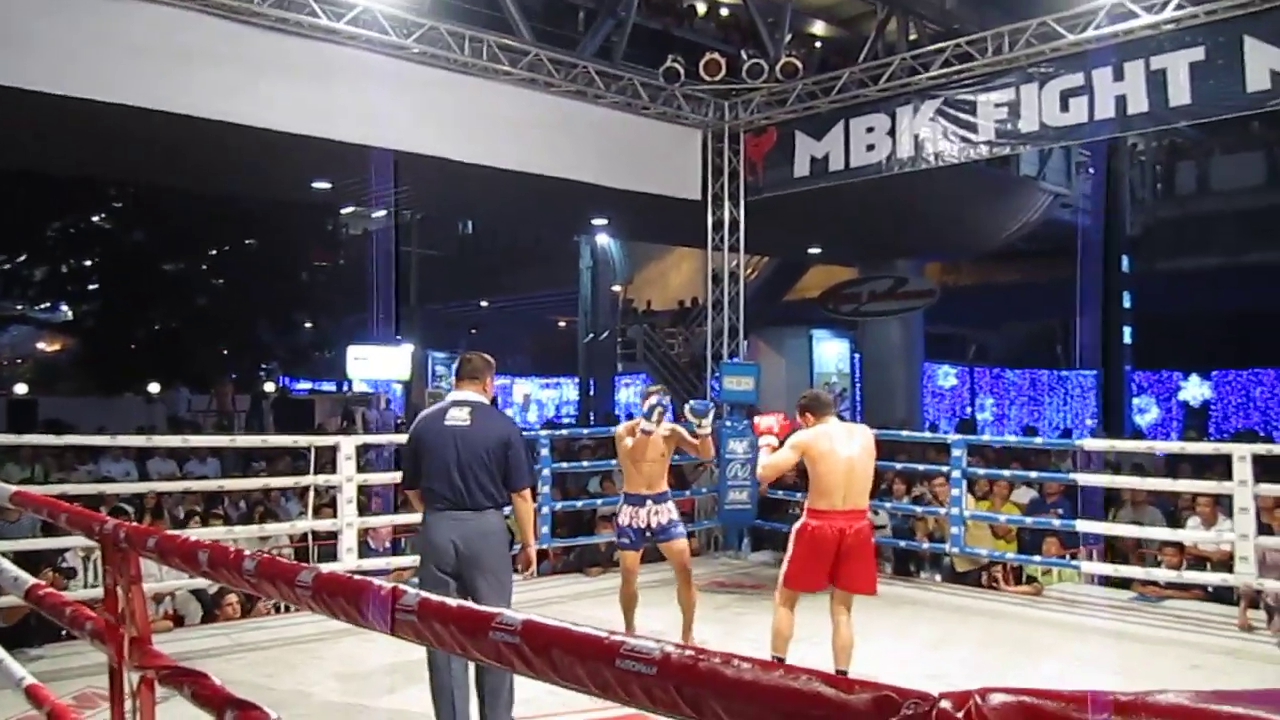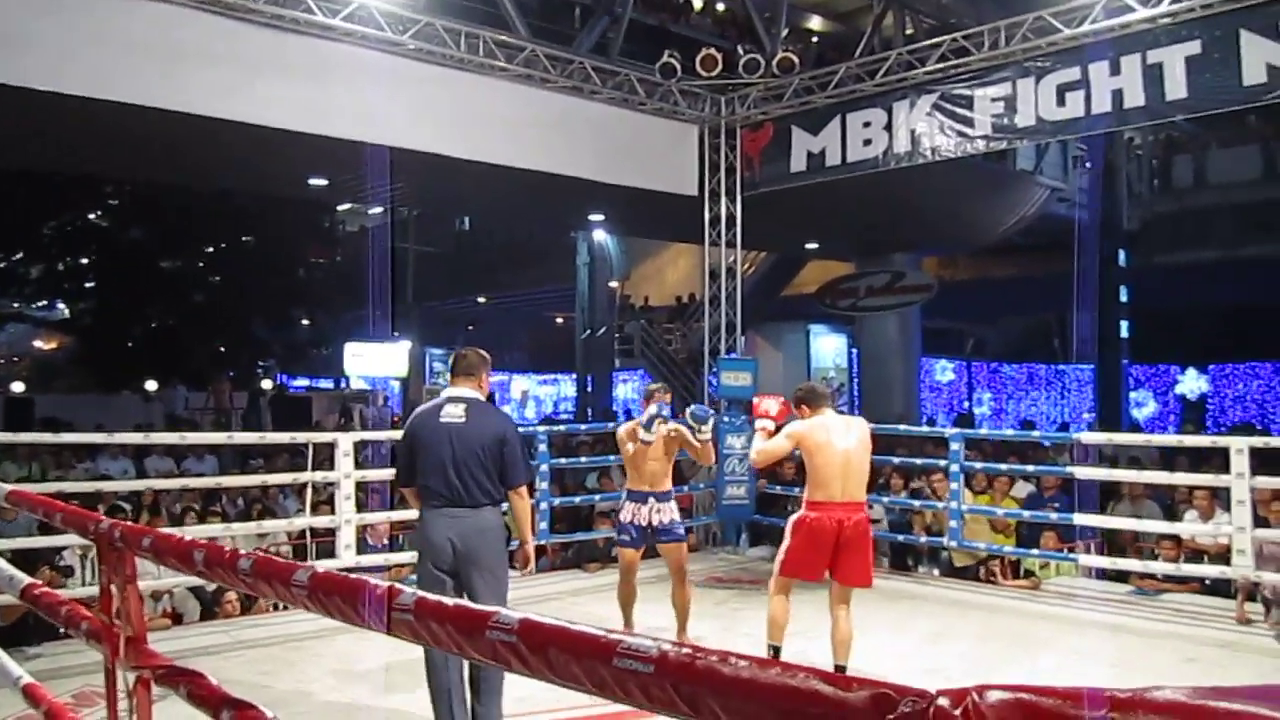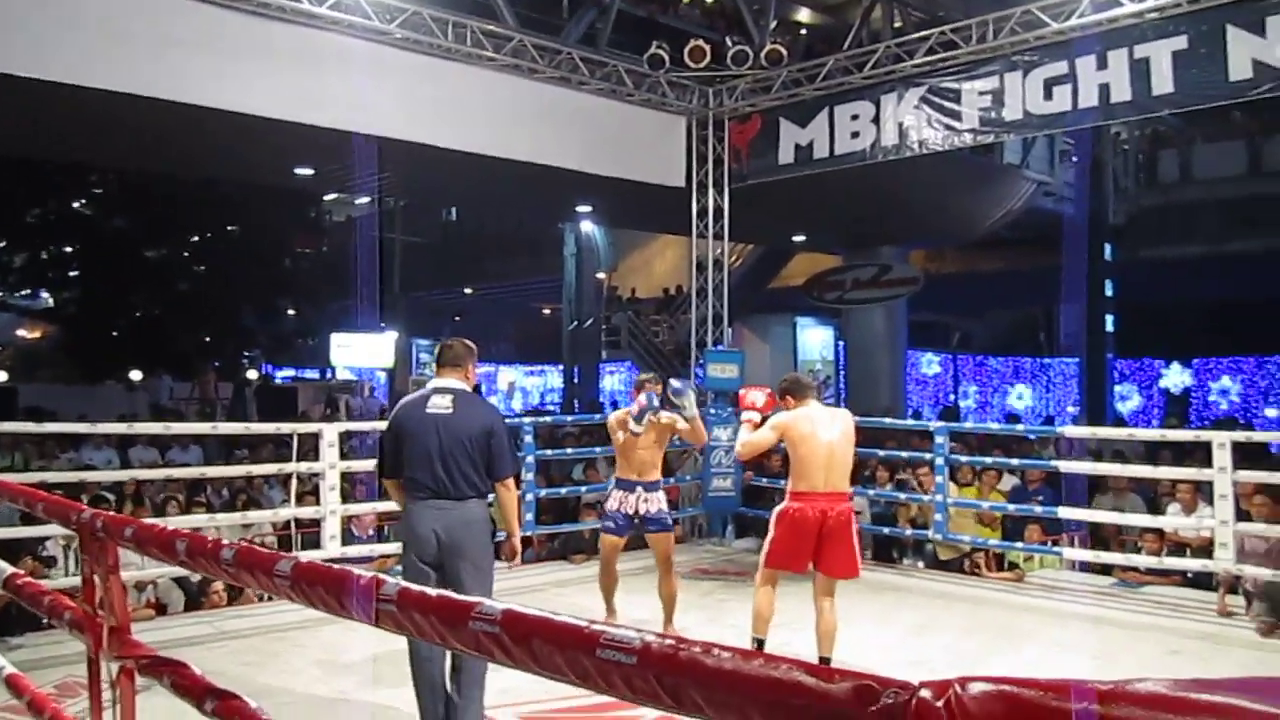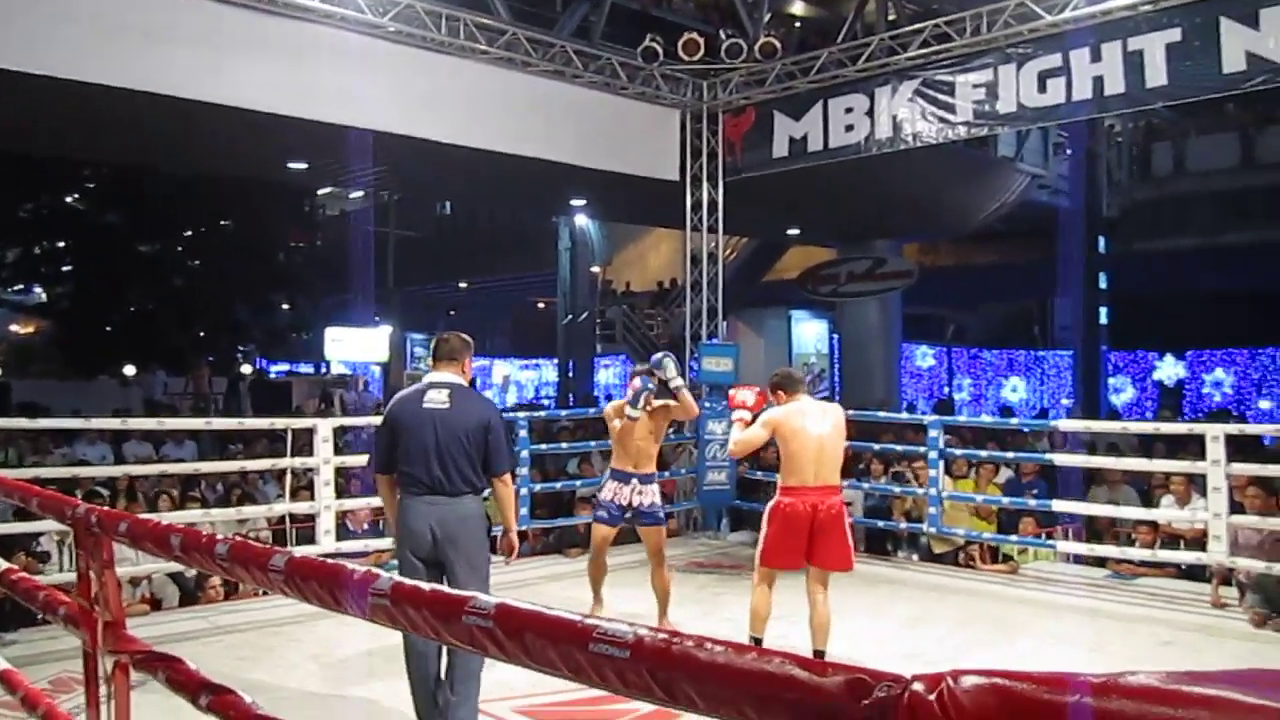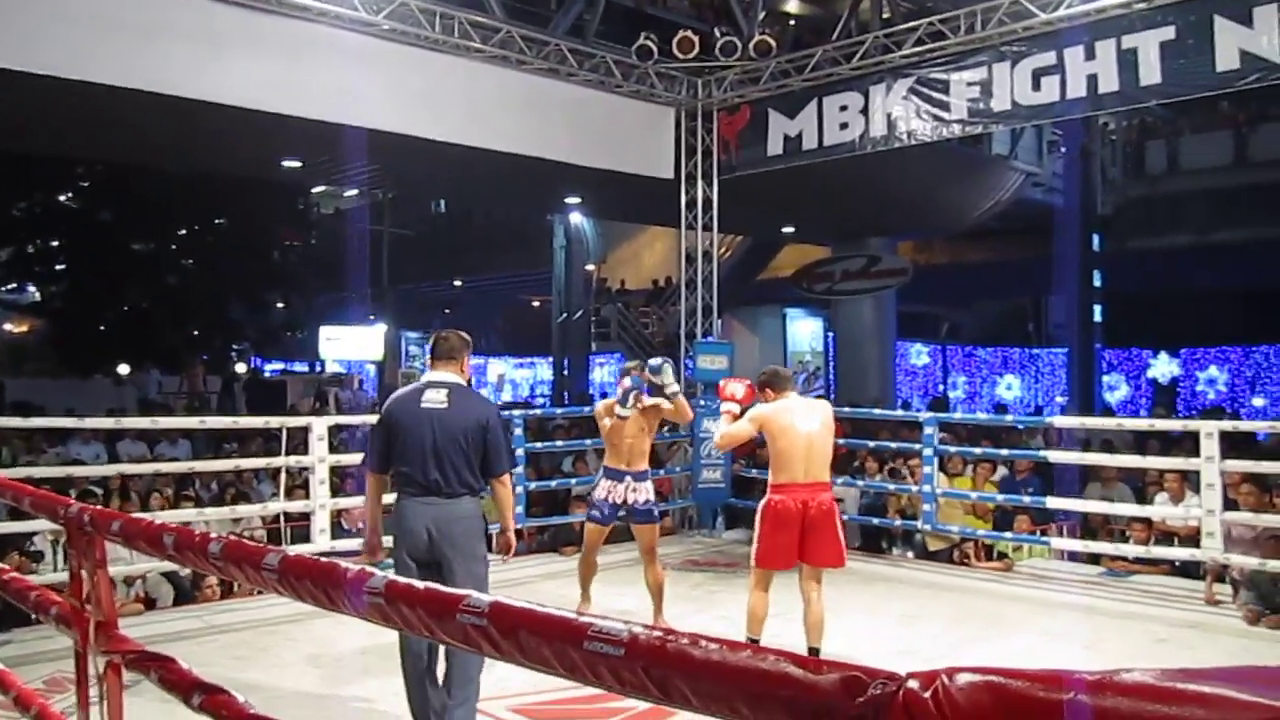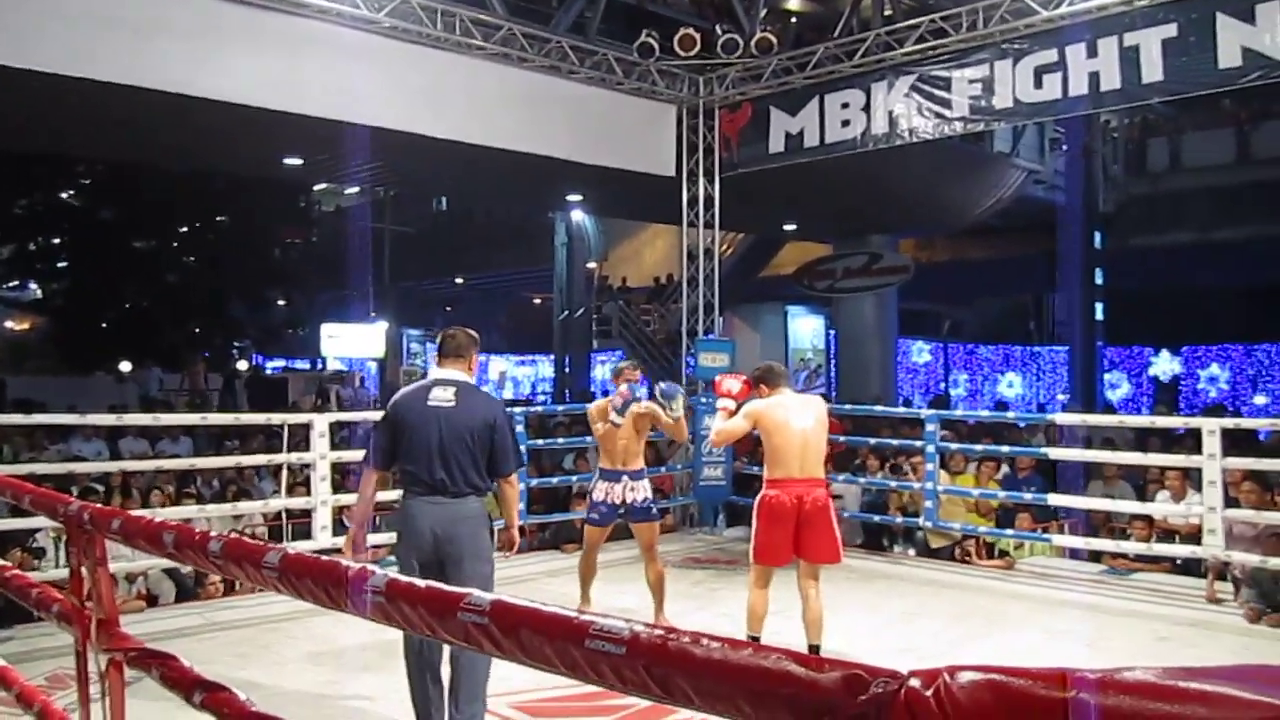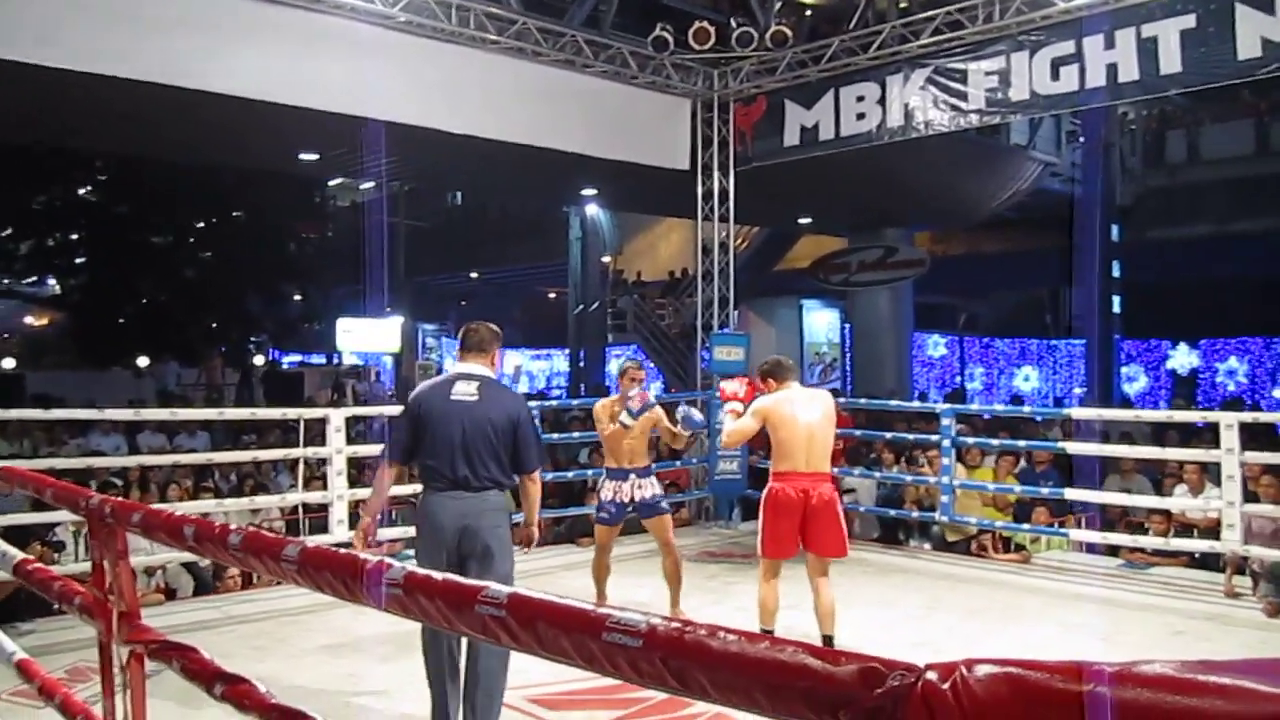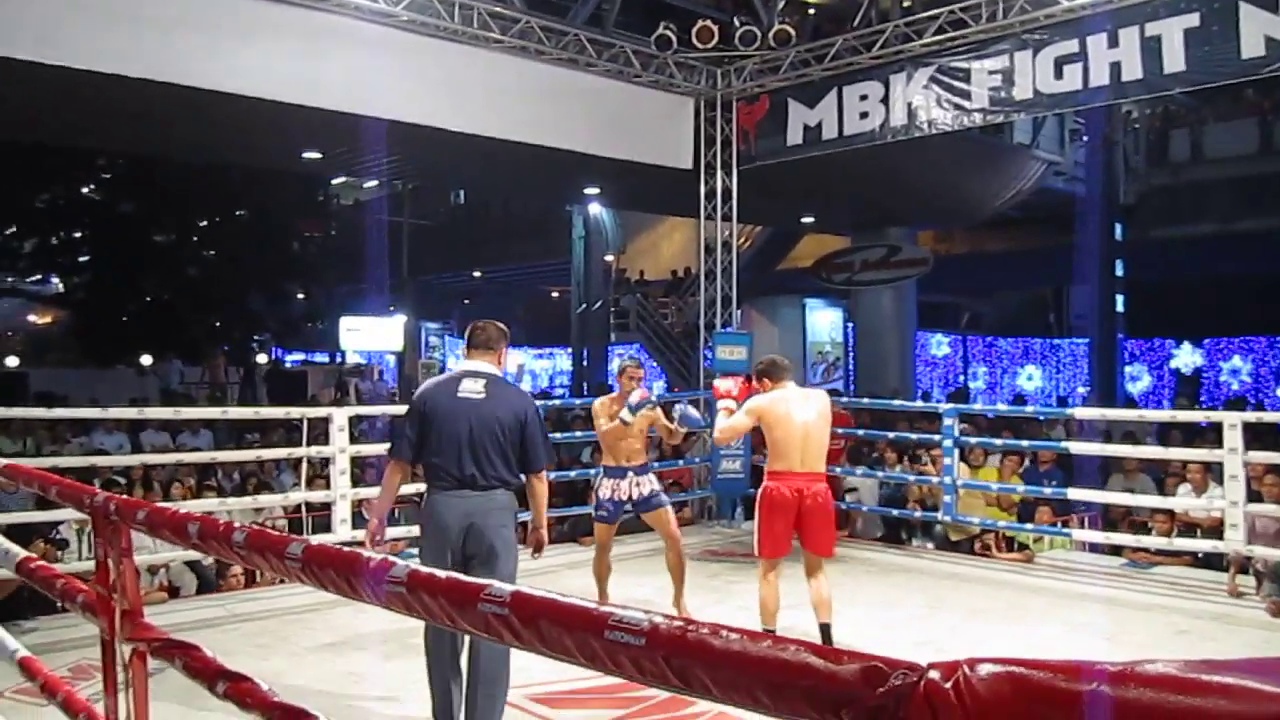
dt=0.1s
person 1, frame 1
left shoulder: (424, 422)
right shoulder: (503, 426)
left elbow: (412, 490)
right elbow: (520, 494)
right wrist: (528, 543)
left hip: (437, 530)
right hip: (486, 529)
person 1, frame 2
left shoulder: (419, 419)
right shoulder: (498, 422)
left elbow: (407, 487)
right elbow: (517, 491)
right wrist: (526, 541)
left hip: (434, 527)
right hip: (483, 527)
person 1, frame 3
left shoulder: (404, 410)
right shoulder: (485, 413)
left elbow: (390, 479)
right elbow: (504, 483)
right wrist: (513, 533)
left hip: (419, 520)
right hip: (468, 520)
person 1, frame 4
left shoulder: (400, 404)
right shoulder: (482, 408)
left elbow: (383, 475)
right elbow: (501, 479)
left wrist: (395, 522)
right wrist: (510, 528)
left hip: (414, 515)
right hip: (463, 516)
person 1, frame 5
left shoulder: (396, 404)
right shoulder: (481, 408)
left elbow: (376, 475)
right elbow: (500, 479)
left wrist: (372, 529)
right wrist: (507, 528)
left hip: (410, 515)
right hip: (461, 517)
person 1, frame 6
left shoulder: (402, 402)
right shoulder: (488, 407)
left elbow: (374, 471)
right elbow: (508, 479)
left wrist: (358, 524)
right wrist: (512, 525)
left hip: (416, 515)
right hip: (466, 518)
person 1, frame 7
left shoulder: (424, 396)
right shoulder: (511, 402)
left elbow: (392, 465)
right elbow: (530, 475)
left wrist: (369, 516)
right wrist: (531, 521)
left hip: (437, 510)
right hip: (488, 512)
person 1, frame 8
left shoulder: (430, 393)
right shoulder: (518, 400)
left elbow: (399, 464)
right elbow: (535, 474)
left wrist: (378, 517)
right wrist: (540, 523)
left hip: (441, 508)
right hip: (493, 511)
left knee: (442, 620)
person 2, frame 1
left shoulder: (805, 438)
right shoulder: (865, 433)
left elbow: (764, 474)
left wrist: (767, 441)
left hip: (819, 525)
right hip: (857, 526)
left knee: (785, 600)
right knee: (842, 611)
right ankle: (841, 679)
person 2, frame 2
left shoulder: (802, 429)
right shoulder: (862, 426)
left elbow: (757, 459)
left wrist: (763, 426)
left hip: (817, 517)
right hip: (855, 518)
left knee: (779, 587)
right knee: (841, 605)
left ankle: (773, 660)
right ankle: (840, 675)
person 2, frame 3
left shoulder: (786, 420)
right shoulder: (845, 417)
left elbow: (742, 451)
left wrist: (749, 418)
left hip: (801, 507)
right hip: (839, 508)
left knee: (766, 580)
right knee: (825, 597)
left ankle: (757, 653)
right ankle: (824, 667)
person 2, frame 4
left shoulder: (777, 416)
right shoulder: (836, 411)
left elbow: (735, 449)
left wrist: (740, 417)
left hip: (791, 503)
right hip: (830, 502)
left knee: (763, 580)
right knee: (818, 590)
left ankle: (753, 650)
right ankle: (819, 661)
person 2, frame 5
left shoulder: (765, 413)
right shoulder: (824, 408)
left elbow: (721, 442)
left wrist: (729, 408)
left hip: (783, 500)
right hip: (821, 499)
left knee: (760, 582)
right knee: (812, 587)
right ankle: (814, 658)
person 2, frame 6
left shoulder: (758, 408)
right shoulder: (818, 404)
left elbow: (717, 438)
left wrist: (725, 403)
left hip: (778, 496)
right hip: (815, 494)
left knee: (760, 581)
right knee: (810, 583)
right ankle: (814, 655)
person 2, frame 7
left shoulder: (767, 404)
right shoulder: (826, 398)
left elbow: (728, 440)
left wrist: (732, 407)
left hip: (784, 489)
right hip: (821, 489)
left knee: (769, 574)
right knee: (820, 576)
right ankle: (829, 647)
person 2, frame 8
left shoulder: (762, 403)
right shoulder: (822, 398)
left elbow: (720, 436)
left wrist: (725, 405)
left hip: (779, 488)
right hip: (816, 488)
left knee: (770, 573)
right knee: (816, 571)
right ankle: (826, 639)
person 3, frame 1
left shoulder: (672, 431)
right shoulder: (625, 430)
left elbow: (706, 454)
right elbow: (633, 455)
left wrist: (703, 426)
right wrist: (647, 424)
left hip: (663, 506)
right hip: (632, 507)
left knee: (684, 570)
right knee: (629, 576)
left ankle: (687, 634)
right ankle: (629, 631)
person 3, frame 2
left shoulder: (677, 431)
right shoulder: (627, 430)
left elbow: (707, 460)
right elbow: (633, 462)
left wrist: (704, 432)
right wrist: (648, 431)
left hip: (665, 505)
right hip: (634, 504)
left knee: (679, 573)
right knee: (627, 573)
left ankle: (681, 633)
right ankle: (628, 625)
person 3, frame 3
left shoulder: (669, 419)
right shoulder: (618, 418)
left elbow: (701, 440)
right elbow: (624, 450)
left wrist: (689, 408)
right wrist: (637, 421)
left hip: (653, 494)
right hip: (622, 493)
left knee: (666, 563)
right knee: (607, 559)
left ankle: (668, 624)
right ankle: (610, 612)
person 3, frame 4
left shoulder: (664, 408)
right shoulder: (614, 409)
left elbow: (692, 413)
right elbow: (621, 439)
left wrist: (674, 379)
right wrist: (634, 408)
left hip: (647, 486)
right hip: (616, 484)
left knee: (657, 556)
right knee: (597, 550)
left ankle: (663, 617)
right ankle: (597, 601)
person 3, frame 5
left shoulder: (655, 405)
right shoulder: (605, 407)
left elbow: (687, 417)
right elbow: (611, 438)
left wrist: (670, 385)
right wrist: (624, 406)
left hip: (640, 484)
right hip: (610, 481)
left knee: (650, 554)
right knee: (589, 549)
left ankle: (658, 616)
right ankle: (585, 598)
person 3, frame 6
left shoulder: (648, 409)
right shoulder: (598, 407)
left elbow: (681, 436)
right elbow: (603, 438)
left wrist: (676, 408)
right wrist: (617, 413)
left hip: (637, 483)
right hip: (606, 482)
left knee: (651, 552)
right knee: (590, 550)
left ankle: (659, 613)
right ankle: (585, 601)
person 3, frame 7
left shoulder: (653, 409)
right shoulder: (603, 407)
left elbow: (676, 443)
right elbow: (608, 440)
left wrist: (684, 429)
right wrist: (628, 416)
left hip: (645, 480)
right hip: (614, 482)
left knee: (669, 545)
right knee: (602, 549)
left ankle: (675, 607)
right ankle: (601, 599)
person 3, frame 8
left shoulder: (649, 407)
right shoulder: (602, 405)
left elbow: (672, 438)
right elbow: (607, 438)
left wrist: (680, 427)
right wrist: (628, 413)
left hip: (643, 478)
right hip: (612, 480)
left knee: (673, 538)
right knee: (603, 547)
left ankle: (679, 601)
right ankle: (603, 599)
